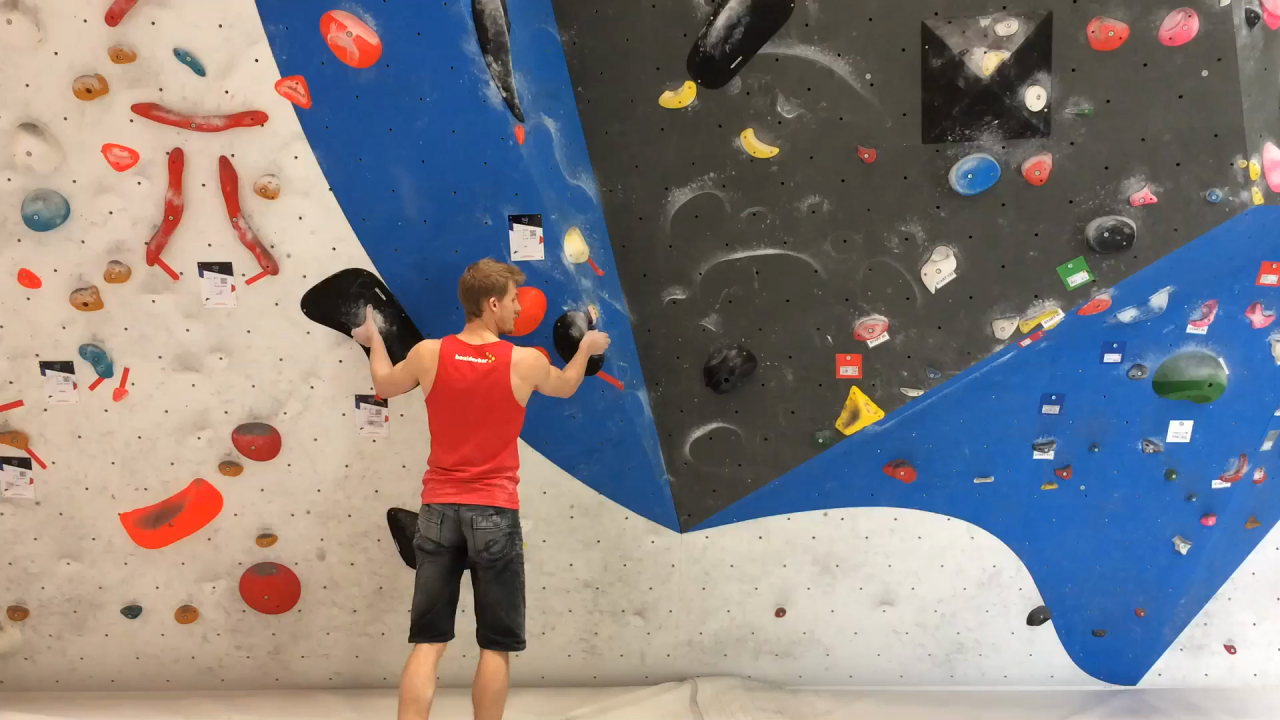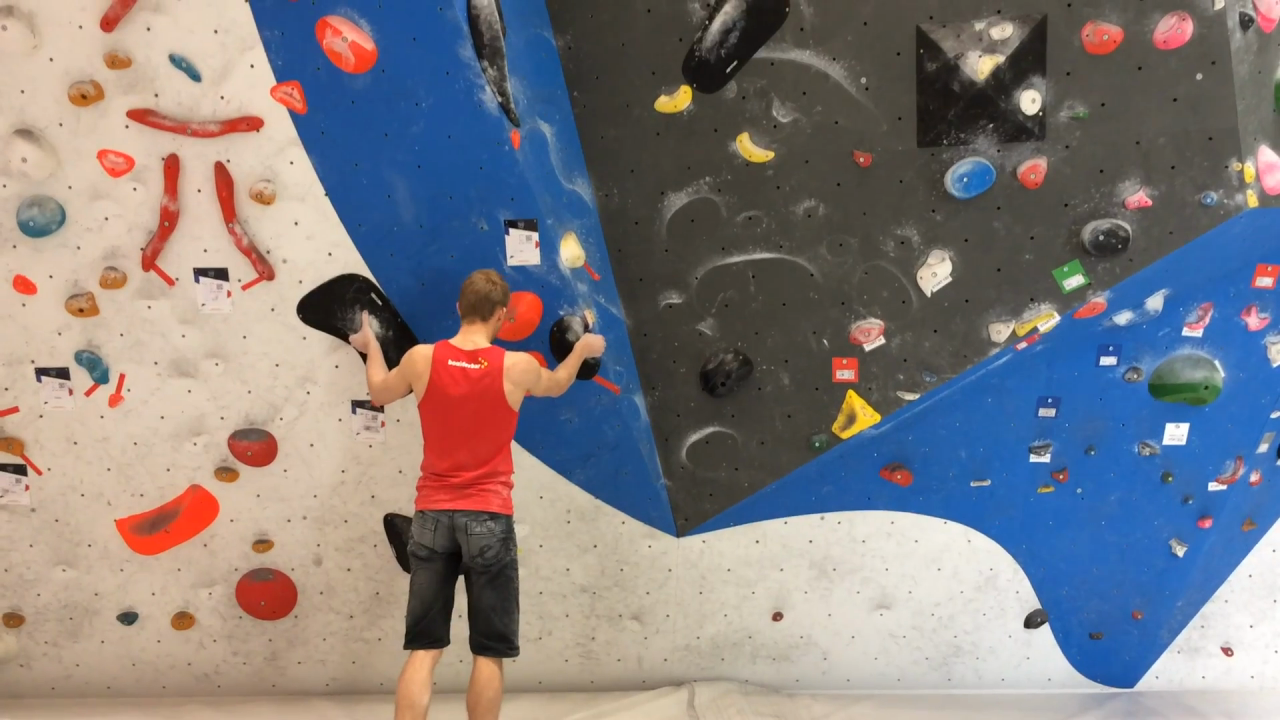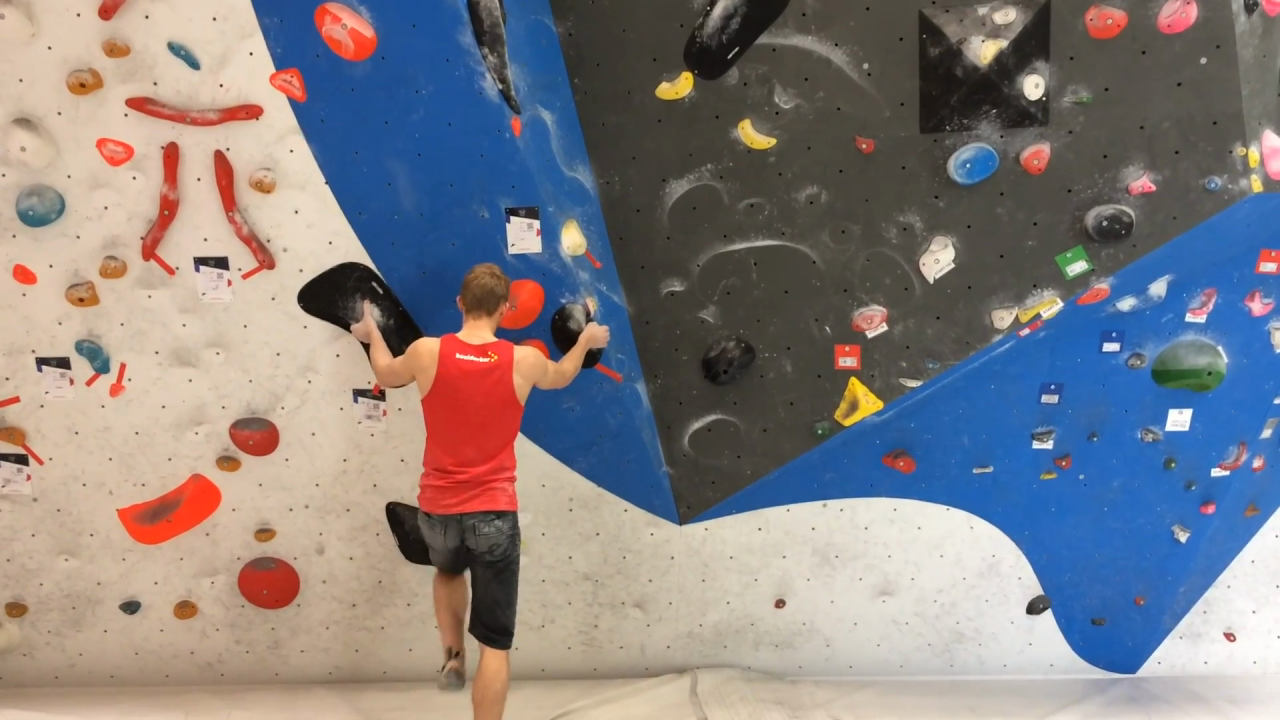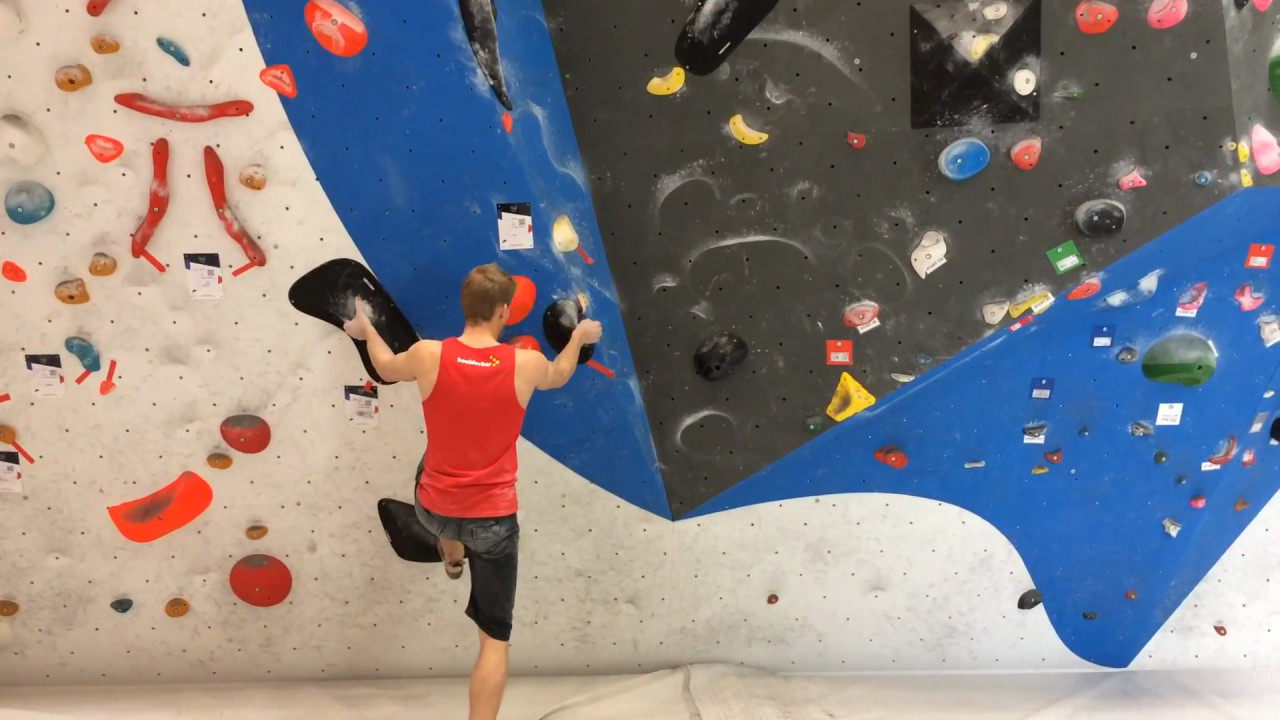
dt=0.7s
person 1, frame 1
left shoulder: (428, 354)
right shoulder: (526, 363)
left elbow: (384, 385)
right elbow: (566, 385)
left wrist: (373, 340)
right wrist: (587, 348)
left hip: (439, 510)
right hip: (494, 512)
left knee: (428, 641)
right knee: (496, 645)
person 1, frame 2
left shoulder: (420, 359)
right shoulder: (517, 367)
left elbow: (379, 392)
right elbow: (556, 385)
left wrist: (370, 345)
right wrist: (582, 351)
left hip: (432, 516)
right hip: (488, 517)
left knee: (423, 649)
right knee: (489, 653)
person 1, frame 3
left shoulder: (426, 352)
right shoulder: (524, 361)
left elbow: (386, 374)
right elbow: (562, 376)
left wrist: (372, 333)
right wrist: (586, 340)
left hip: (437, 509)
right hip: (494, 511)
left knee: (448, 572)
right knee: (495, 643)
left ankle: (453, 658)
person 1, frame 4
left shoulder: (427, 355)
right shoulder: (525, 364)
left elbow: (387, 368)
right elbow: (560, 375)
left wrist: (366, 330)
right wrist: (579, 337)
left hip: (434, 509)
right hip: (493, 517)
right knee: (494, 638)
left ankle: (452, 557)
